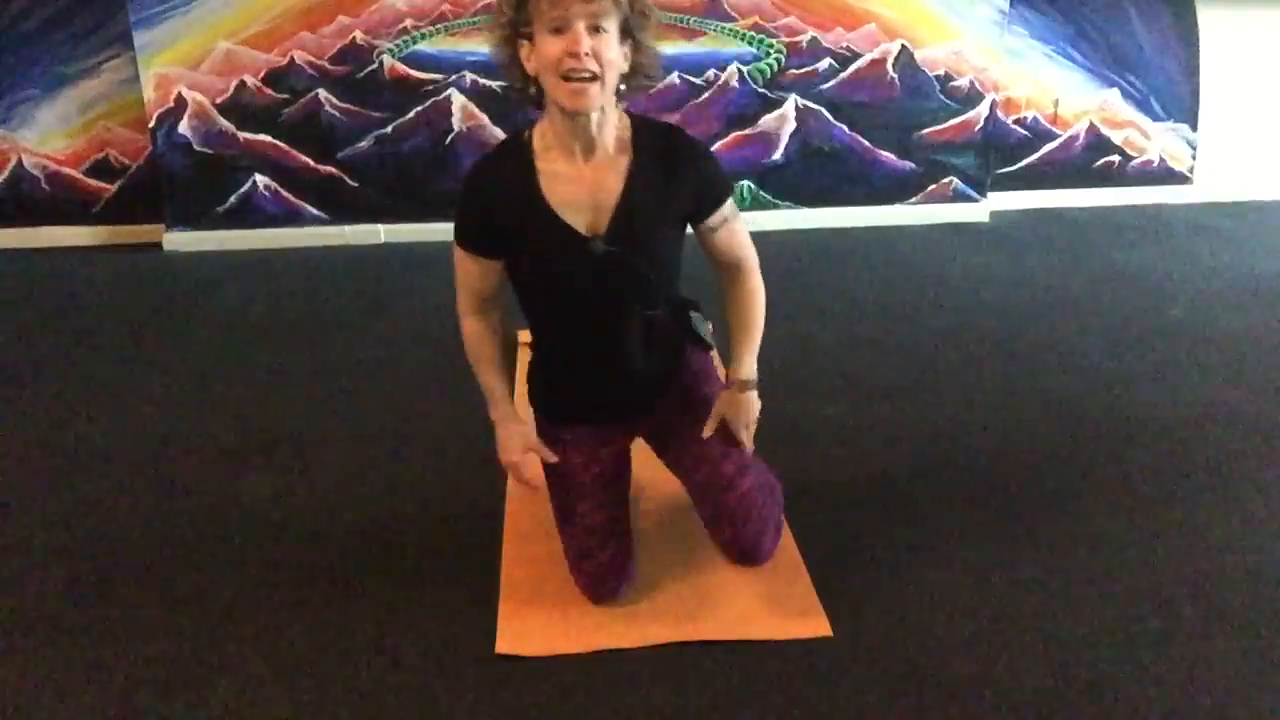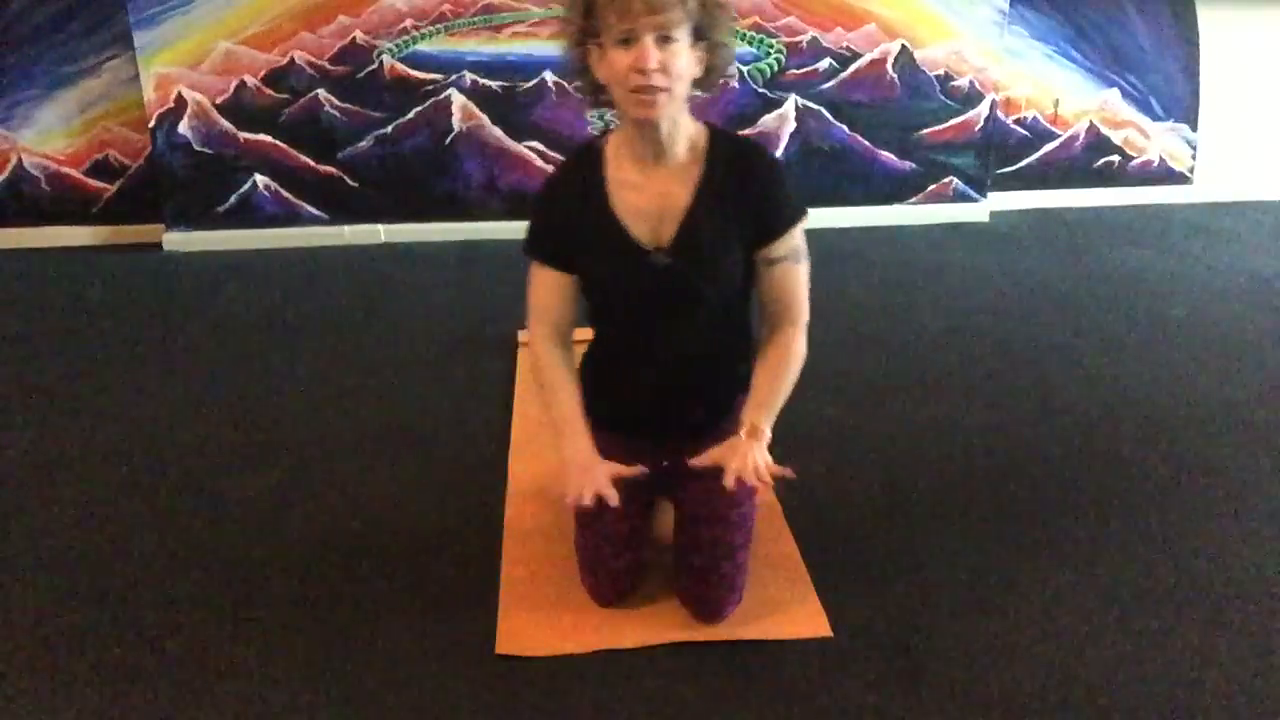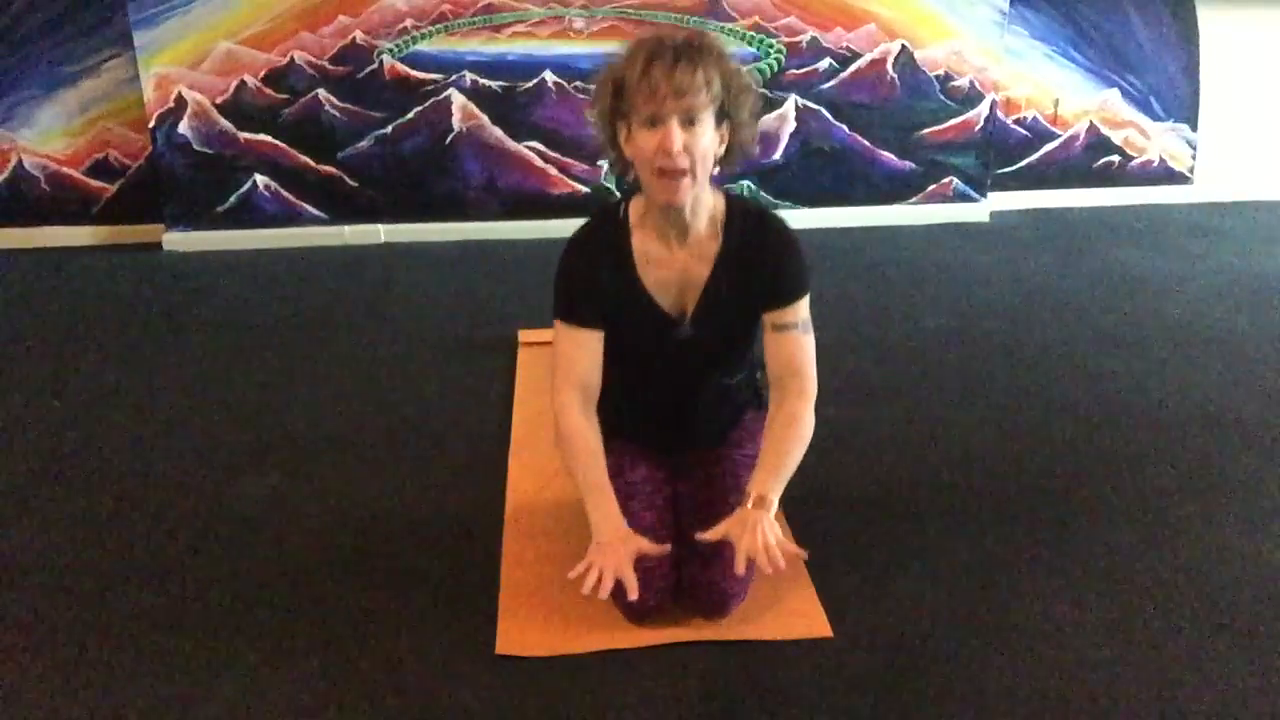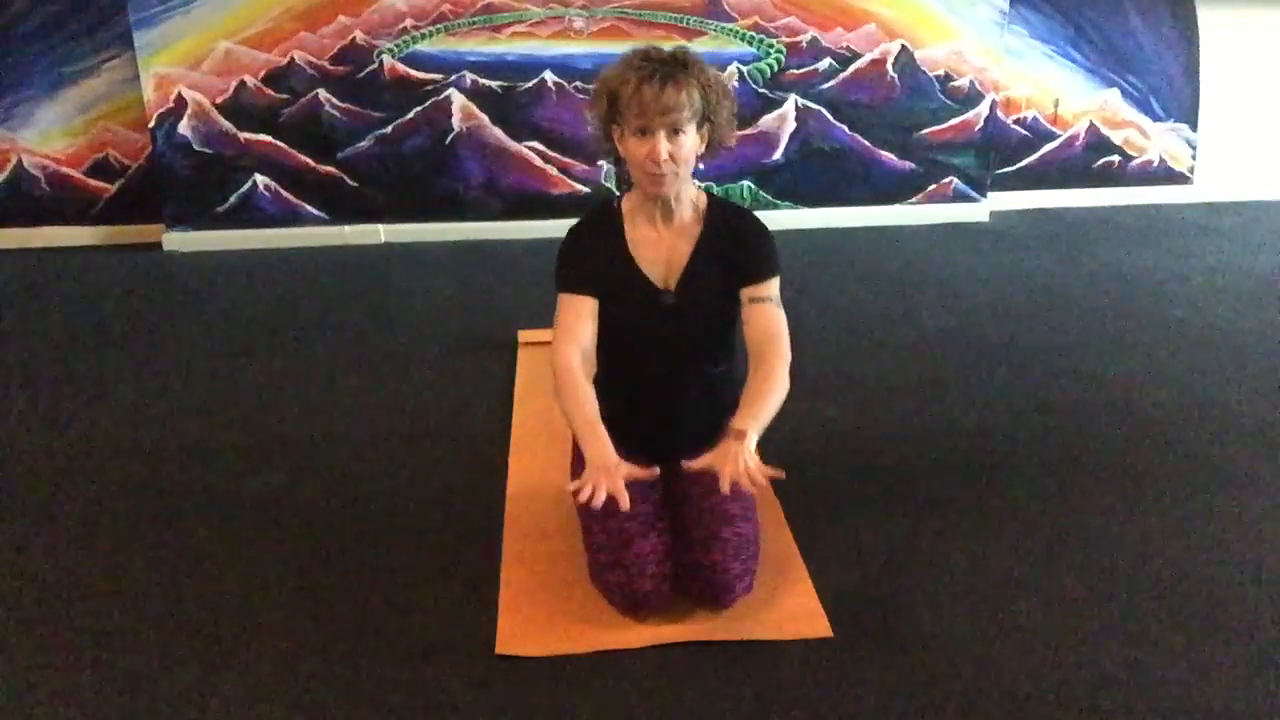
dt=0.5s
person 1, frame 1
left shoulder: (678, 158)
right shoulder: (495, 182)
left elbow: (741, 269)
right elbow: (477, 311)
left wrist: (743, 380)
right wrist: (505, 416)
left hip: (673, 376)
right hip: (569, 405)
left knee: (754, 540)
right knee: (603, 583)
left ankle: (701, 463)
right ankle: (611, 480)
person 1, frame 2
left shoulder: (752, 175)
right shoulder: (570, 190)
left elbow: (788, 323)
right elbow: (548, 335)
left wrist: (753, 433)
right wrist: (577, 448)
left hip: (718, 414)
right hip: (615, 418)
left knee: (712, 602)
right knee: (610, 589)
left ankle: (683, 496)
right ankle: (645, 496)
person 1, frame 3
left shoulder: (767, 244)
right shoulder: (592, 251)
left elbow: (796, 393)
right elbow: (574, 399)
left wrist: (760, 503)
right wrist: (607, 523)
left hip: (725, 428)
right hip: (629, 433)
left knee: (716, 594)
right knee: (643, 596)
left ankle: (693, 495)
right ankle: (655, 497)
person 1, frame 4
left shoulder: (742, 235)
right shoulder: (589, 241)
left elbow: (772, 357)
right elbow: (571, 358)
left wrist: (740, 437)
right wrist: (599, 452)
left hip: (710, 433)
right hip: (621, 437)
left knee: (721, 583)
right knee: (637, 590)
left ankle: (685, 497)
right ankle: (646, 499)
